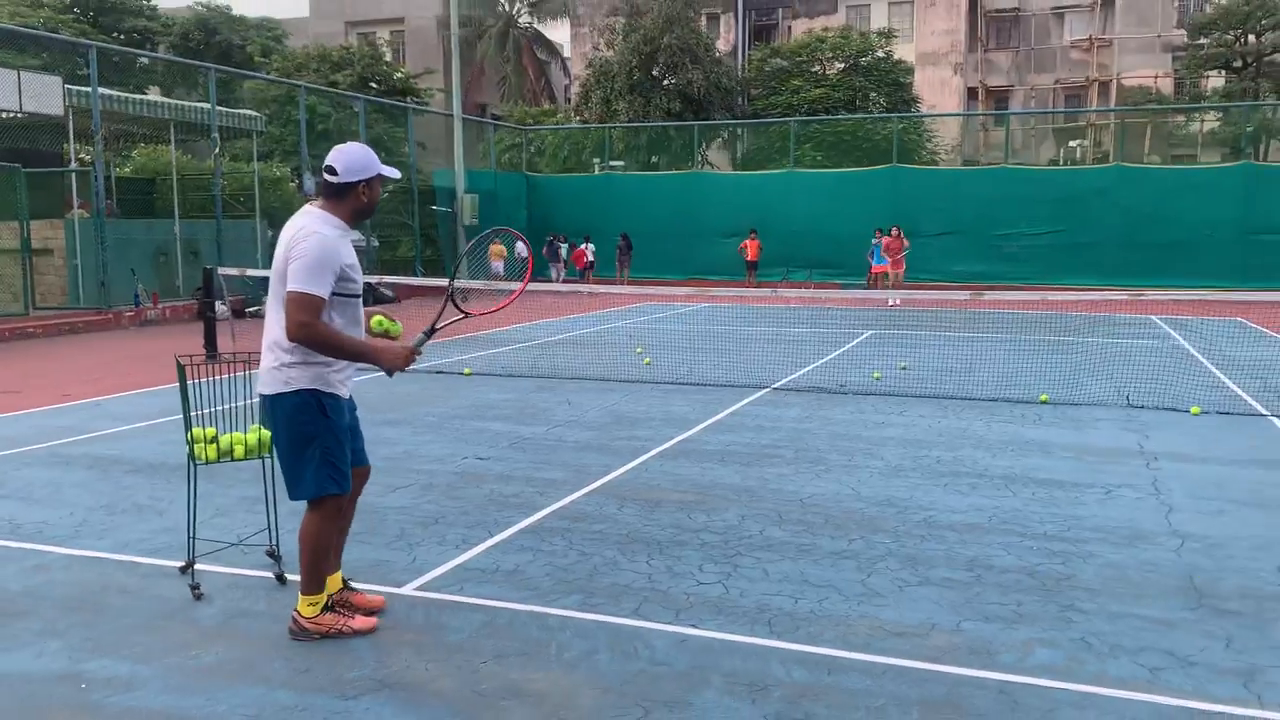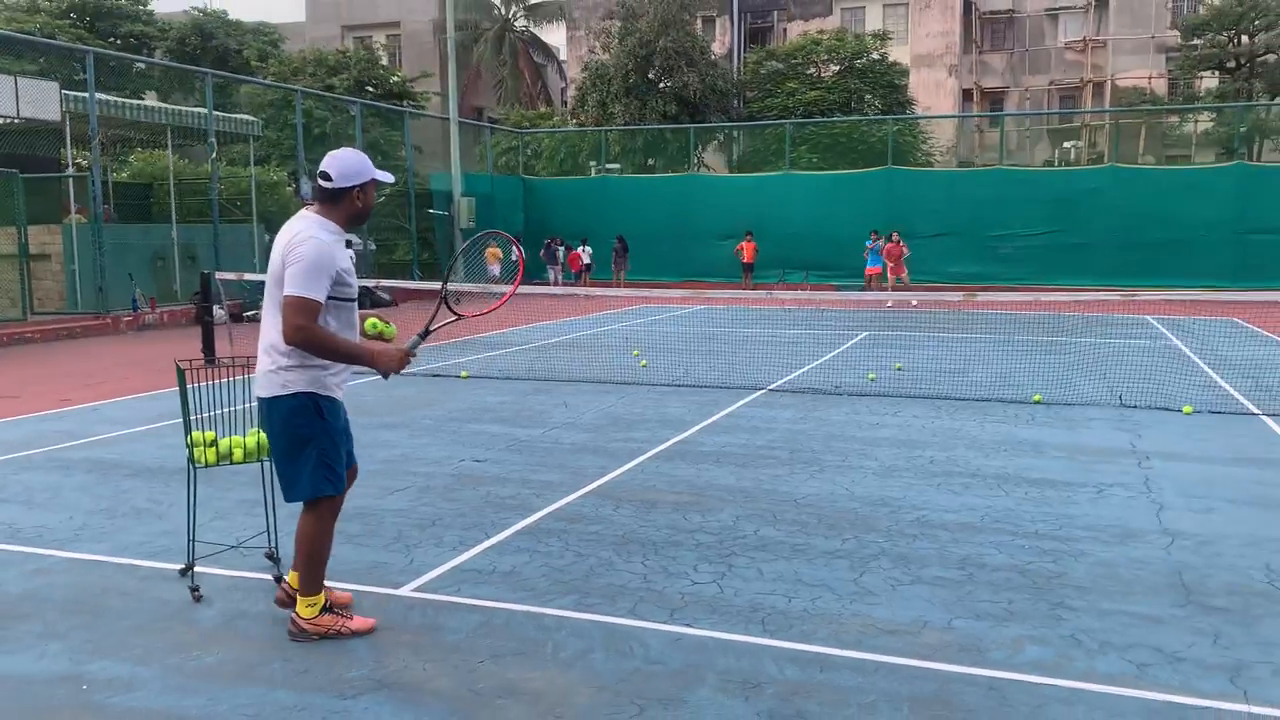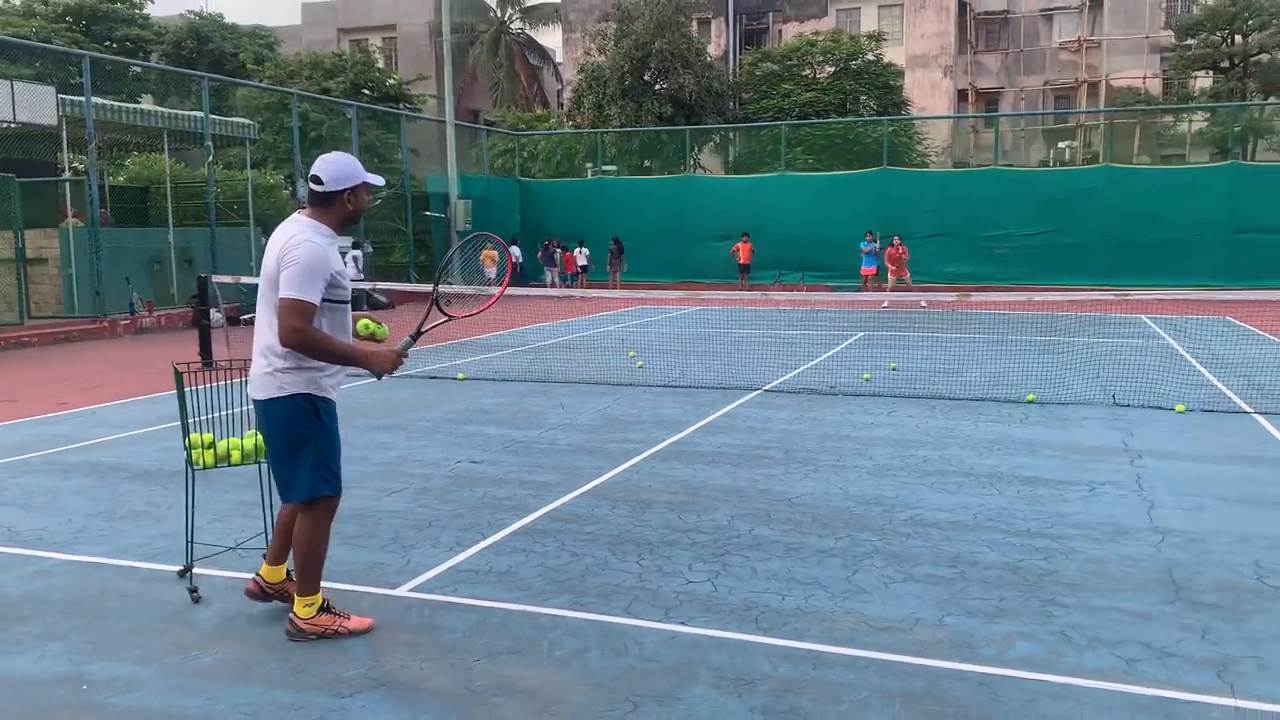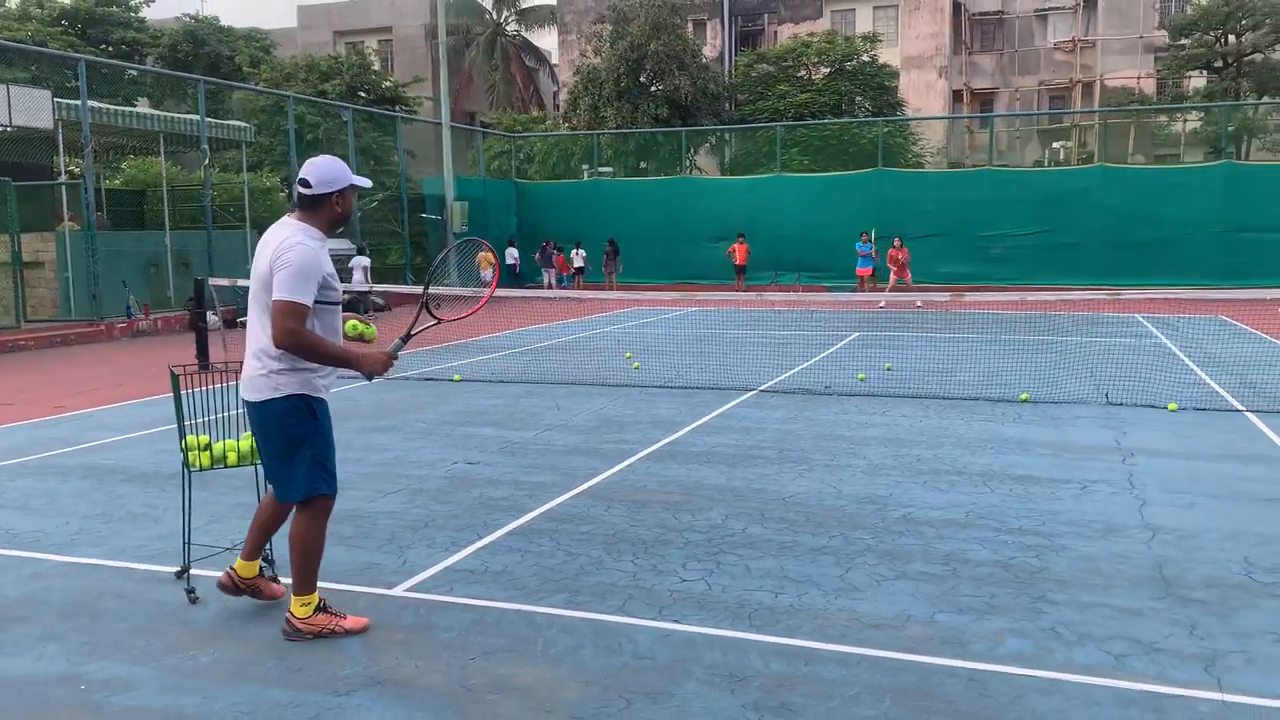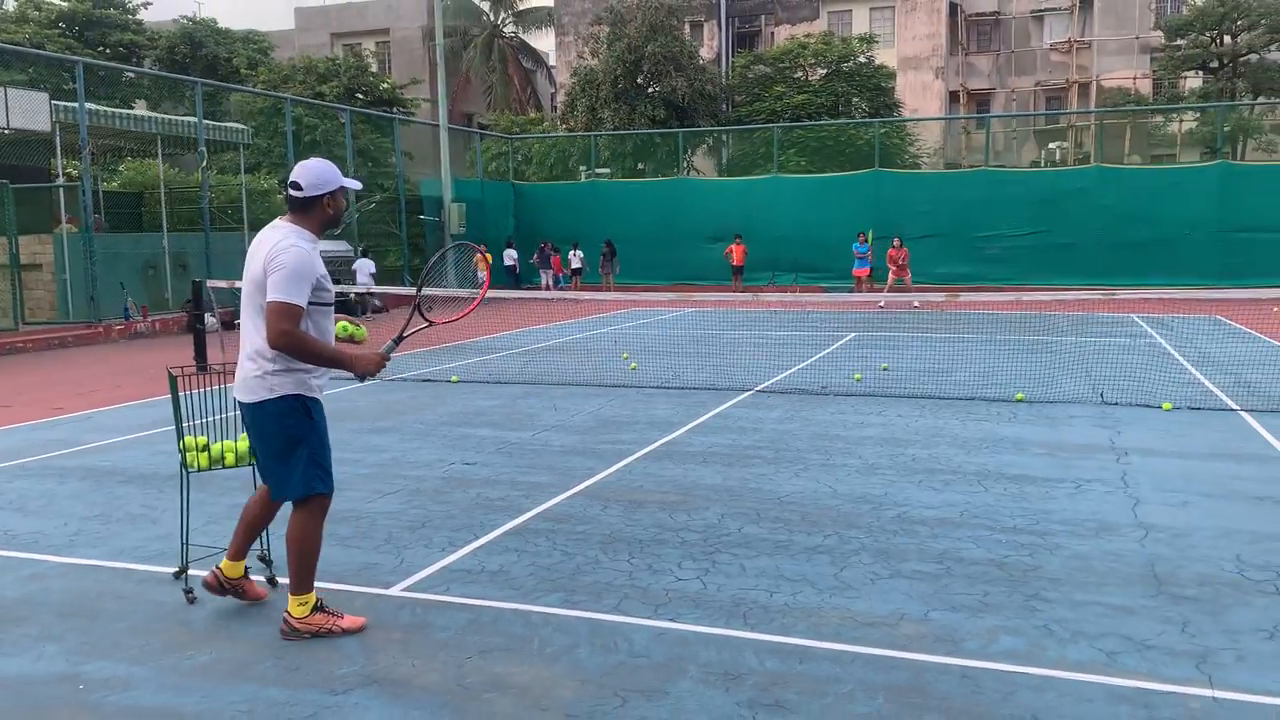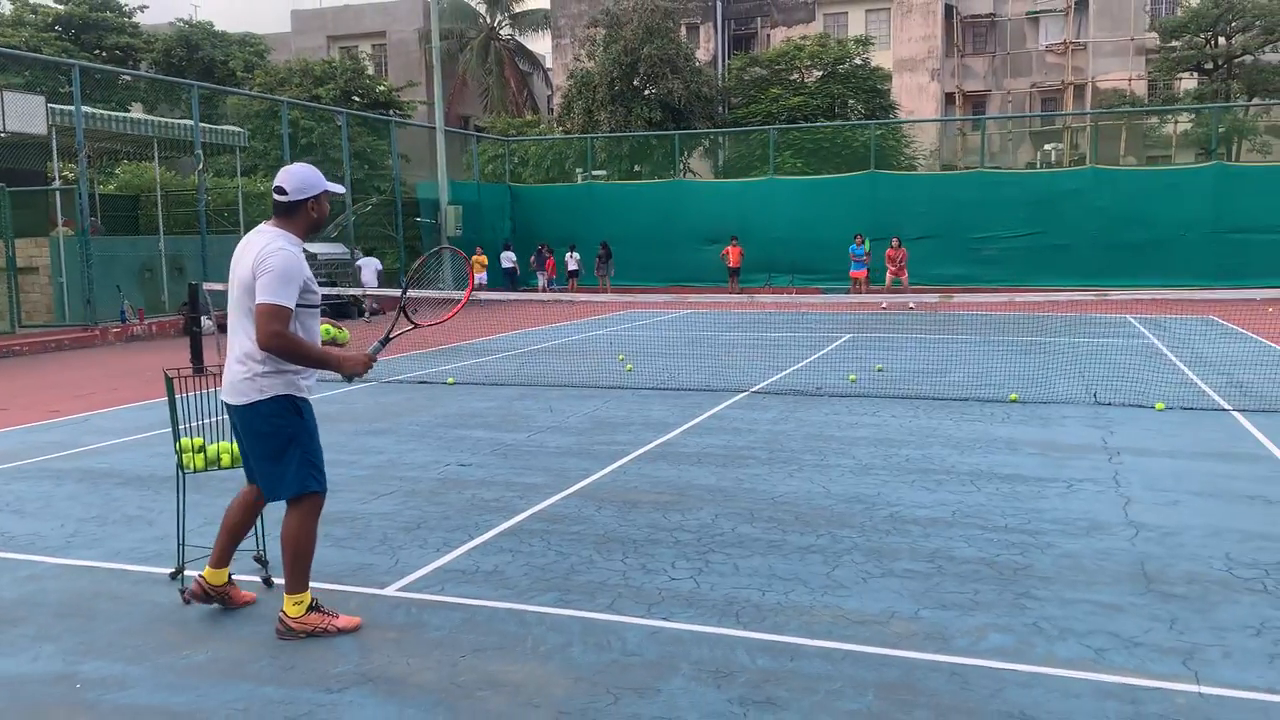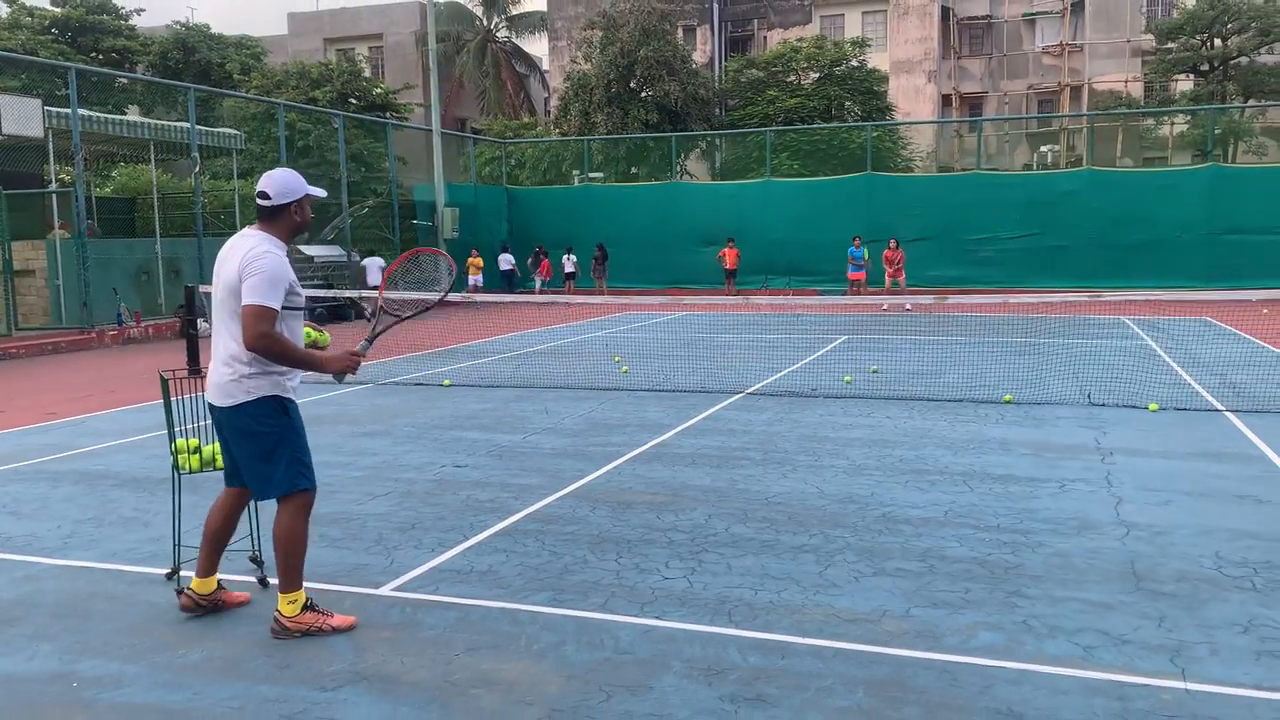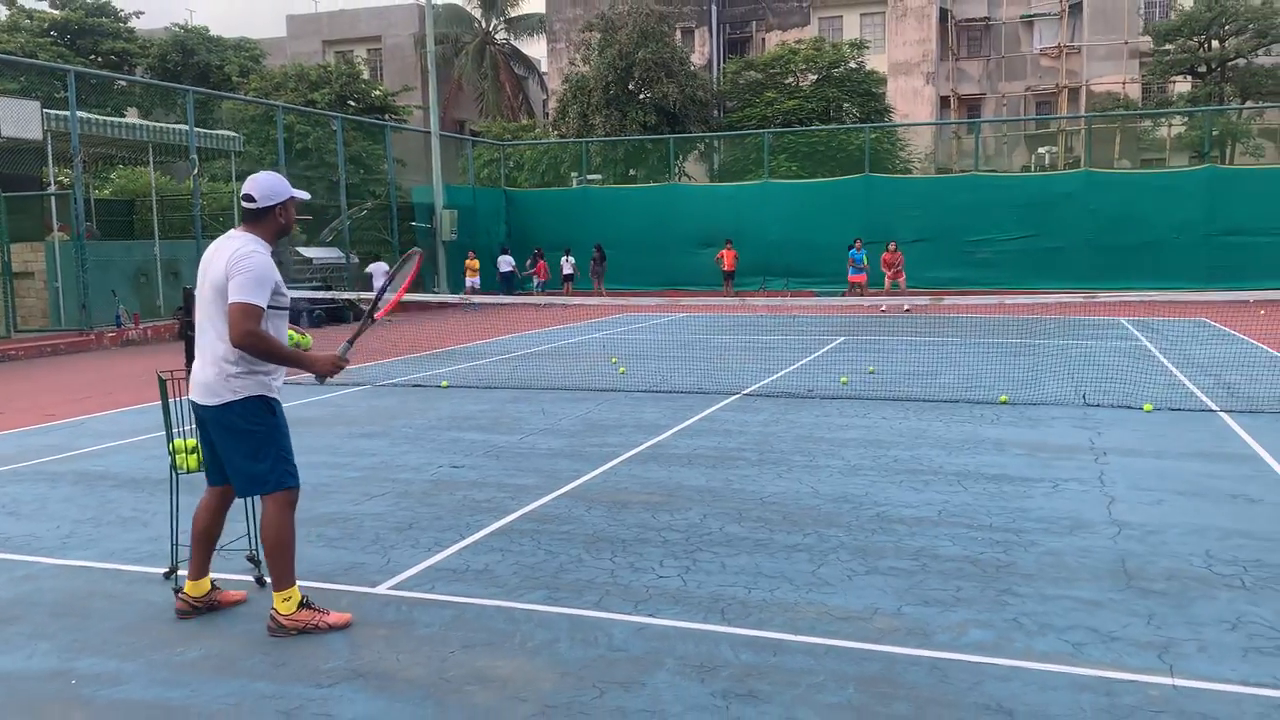
dt=0.1s
person 1, frame 1
left shoulder: (318, 223)
right shoulder: (320, 240)
right elbow: (301, 327)
left wrist: (358, 318)
right wrist: (378, 355)
left hip: (317, 384)
right hip: (303, 388)
left knee: (352, 475)
right knee: (329, 495)
left ankle: (328, 583)
right ankle: (313, 611)
person 1, frame 2
left shoulder: (311, 227)
right shoulder: (316, 244)
right elbow: (298, 331)
left wrist: (352, 321)
right wrist: (373, 356)
left hip: (310, 387)
right hip: (300, 391)
left knee: (341, 477)
right knee: (323, 496)
left ankle: (298, 583)
right ankle: (311, 612)
person 1, frame 3
left shoulder: (299, 228)
right shoulder: (310, 247)
right elbow: (294, 333)
left wrist: (348, 323)
right wrist: (366, 359)
left hip: (287, 386)
right hip: (296, 391)
left knee: (304, 487)
right knee: (320, 497)
left ankle: (272, 575)
right ankle: (309, 612)
person 1, frame 4
left shoulder: (287, 232)
right shoulder: (302, 250)
right elbow: (287, 335)
left wrist: (335, 324)
right wrist: (357, 360)
left hip: (277, 387)
right hip: (290, 392)
left knee: (290, 488)
right knee: (316, 496)
left ankle: (245, 571)
right ankle: (304, 612)
person 1, frame 5
left shoulder: (275, 234)
right shoulder: (296, 253)
right elbow: (282, 335)
left wrist: (330, 326)
right wrist: (351, 361)
left hip: (261, 387)
right hip: (284, 393)
left knee: (276, 486)
right knee: (312, 497)
left ankle: (229, 572)
right ankle: (303, 611)
person 1, frame 6
left shoulder: (260, 239)
right shoulder: (282, 256)
right elbow: (271, 337)
left wrist: (312, 328)
right wrist: (338, 361)
left hip: (249, 389)
right hip: (274, 394)
left knee: (261, 487)
right knee: (306, 496)
left ankle: (213, 578)
right ankle: (298, 611)
person 1, frame 7
left shoulder: (240, 244)
right shoulder: (268, 258)
right elbow: (257, 338)
left wrist: (295, 333)
right wrist: (323, 362)
left hip: (228, 391)
right hip: (258, 395)
left knee: (240, 488)
right knee: (295, 495)
left ankle: (201, 587)
right ankle: (293, 610)
person 1, frame 8
left shoulder: (224, 246)
right shoulder: (253, 258)
right elbow: (245, 335)
left wrist: (279, 333)
right wrist: (308, 362)
left hip: (210, 391)
right hip: (243, 394)
left knee: (221, 488)
right knee: (280, 493)
left ankle: (196, 589)
right ankle: (288, 608)
